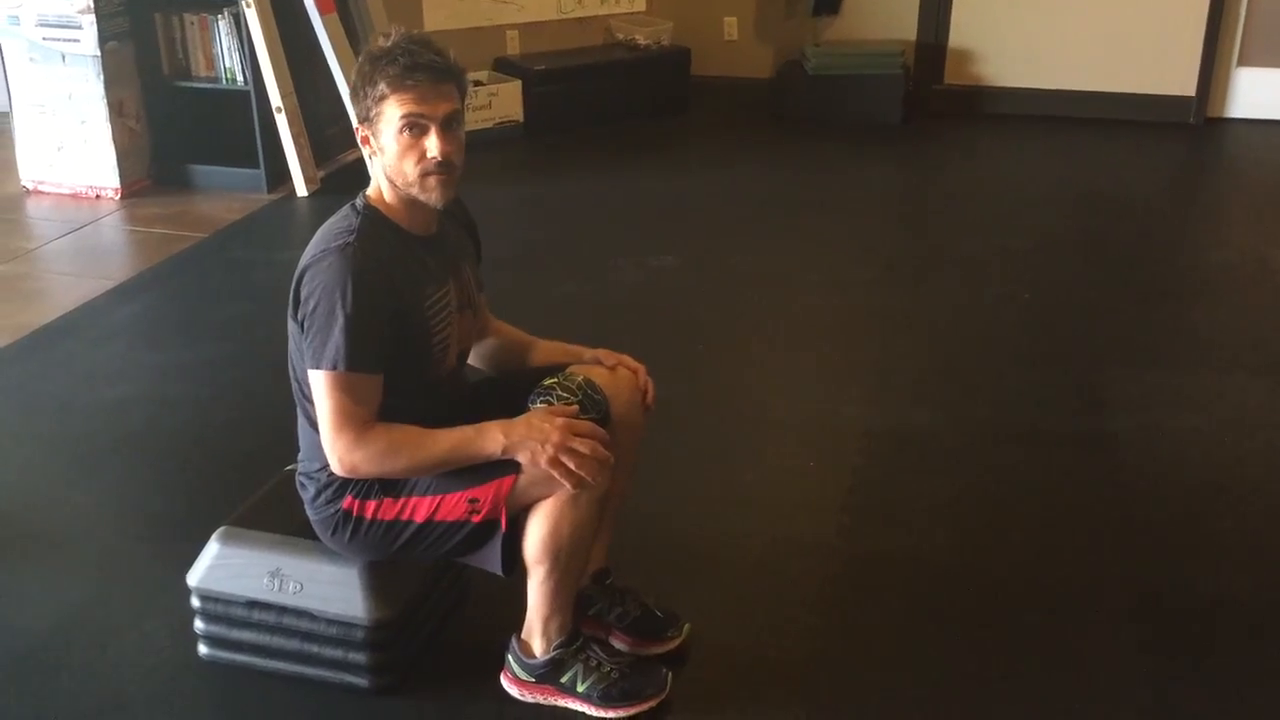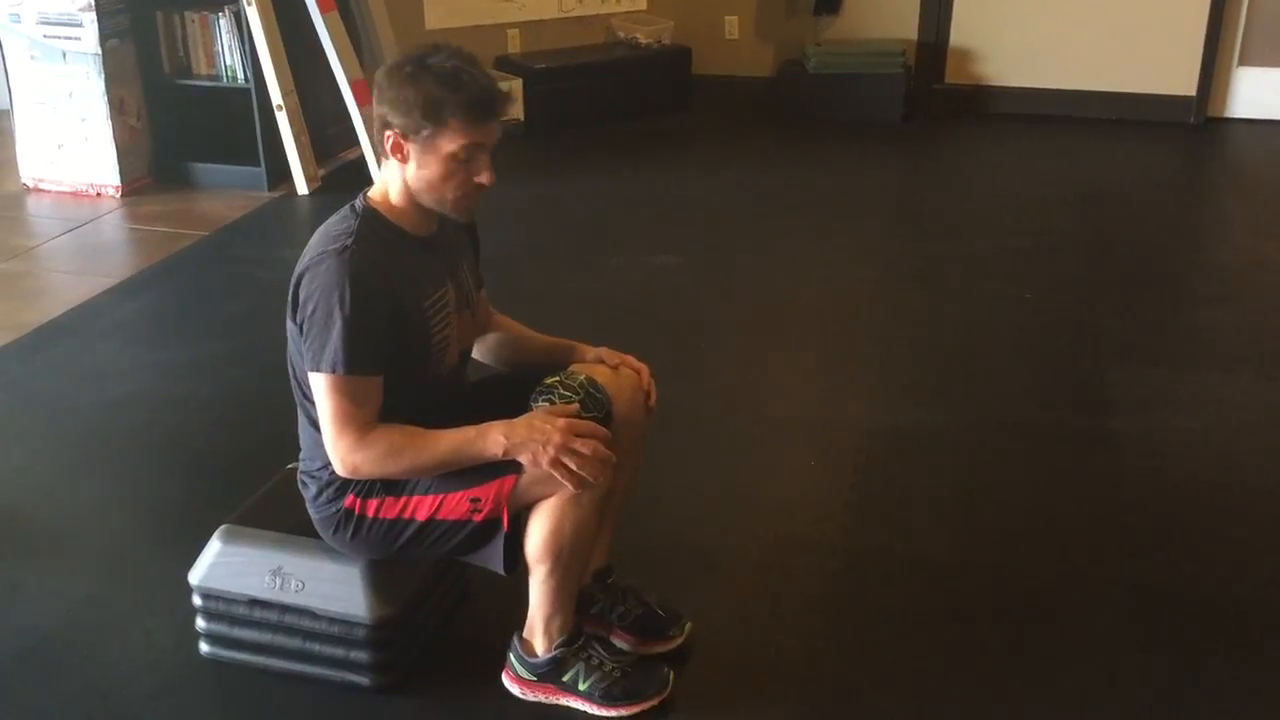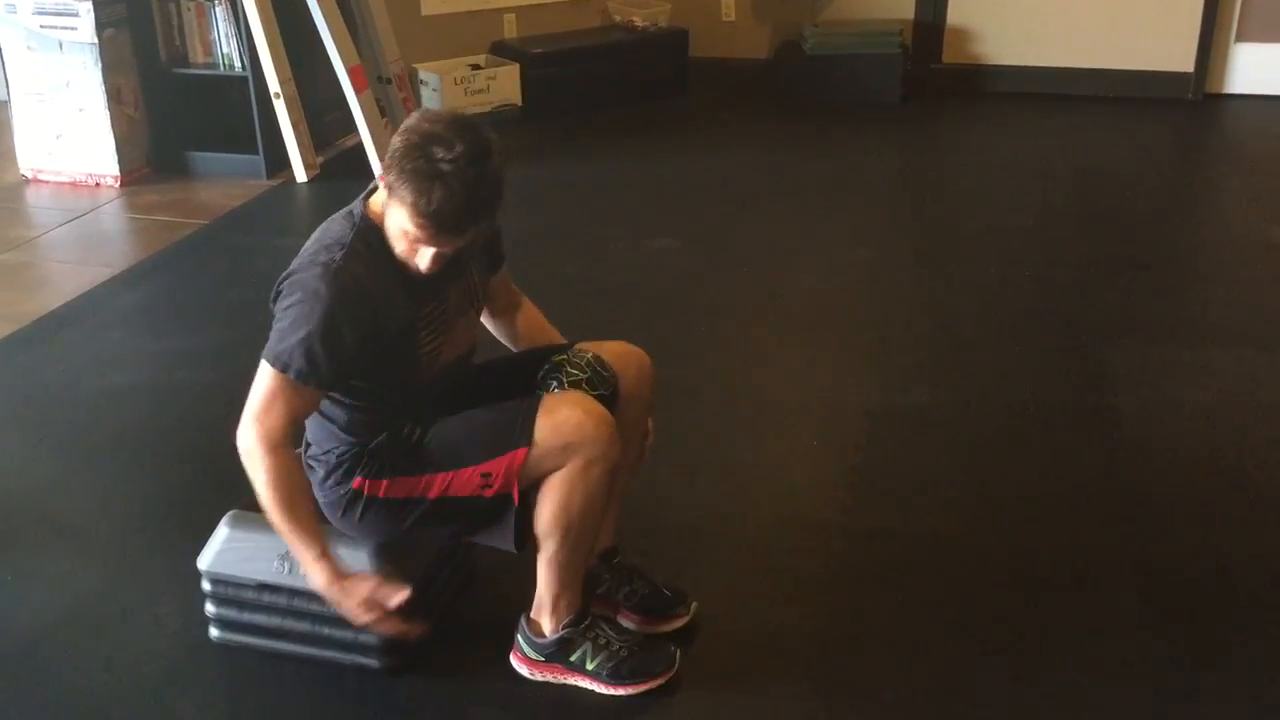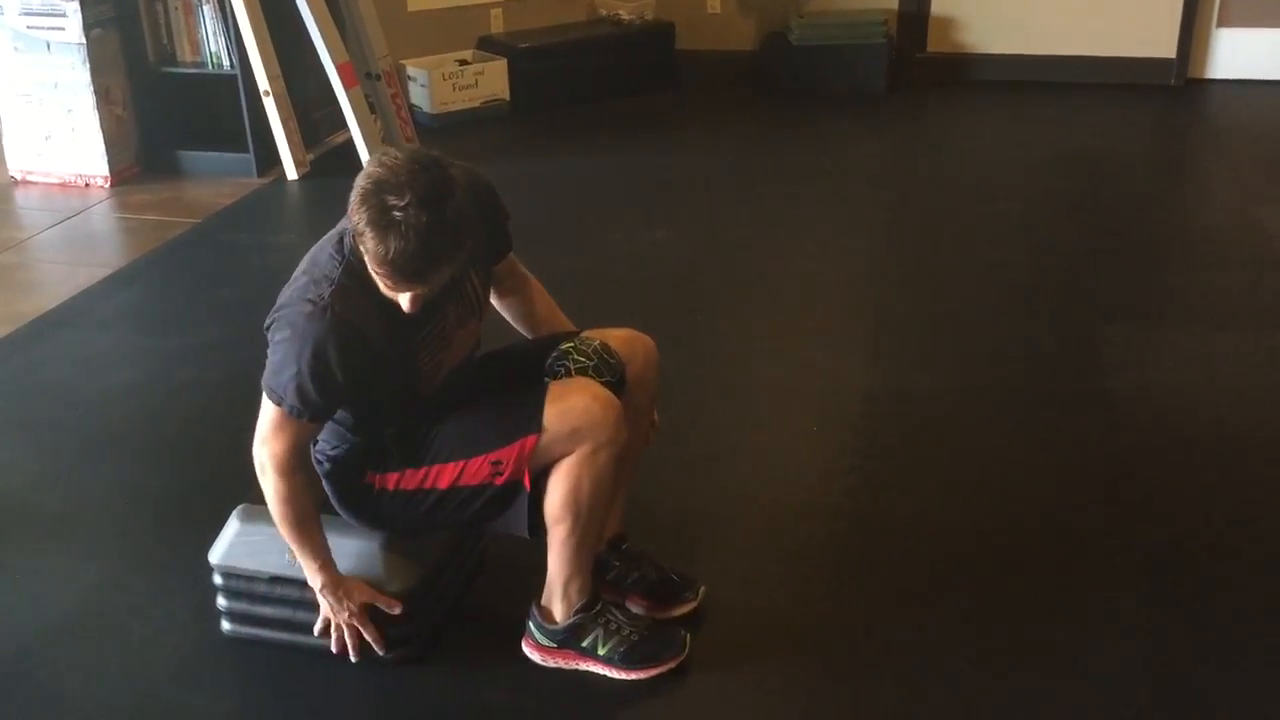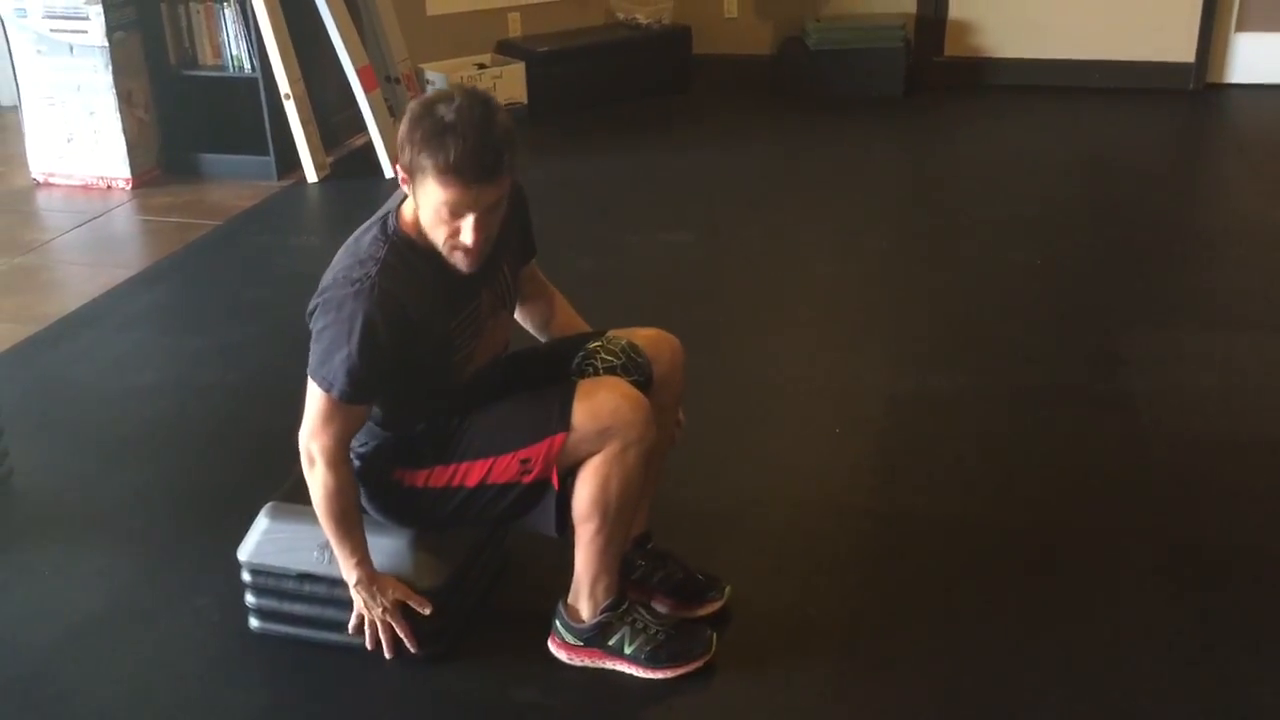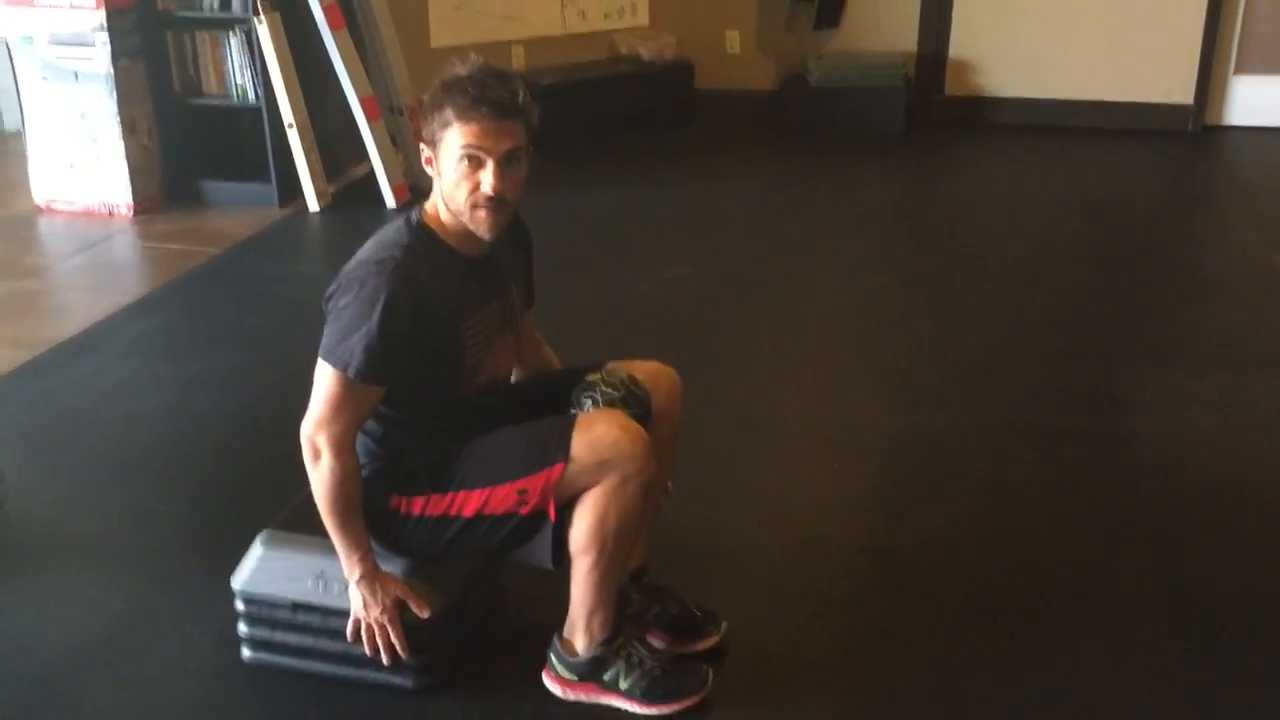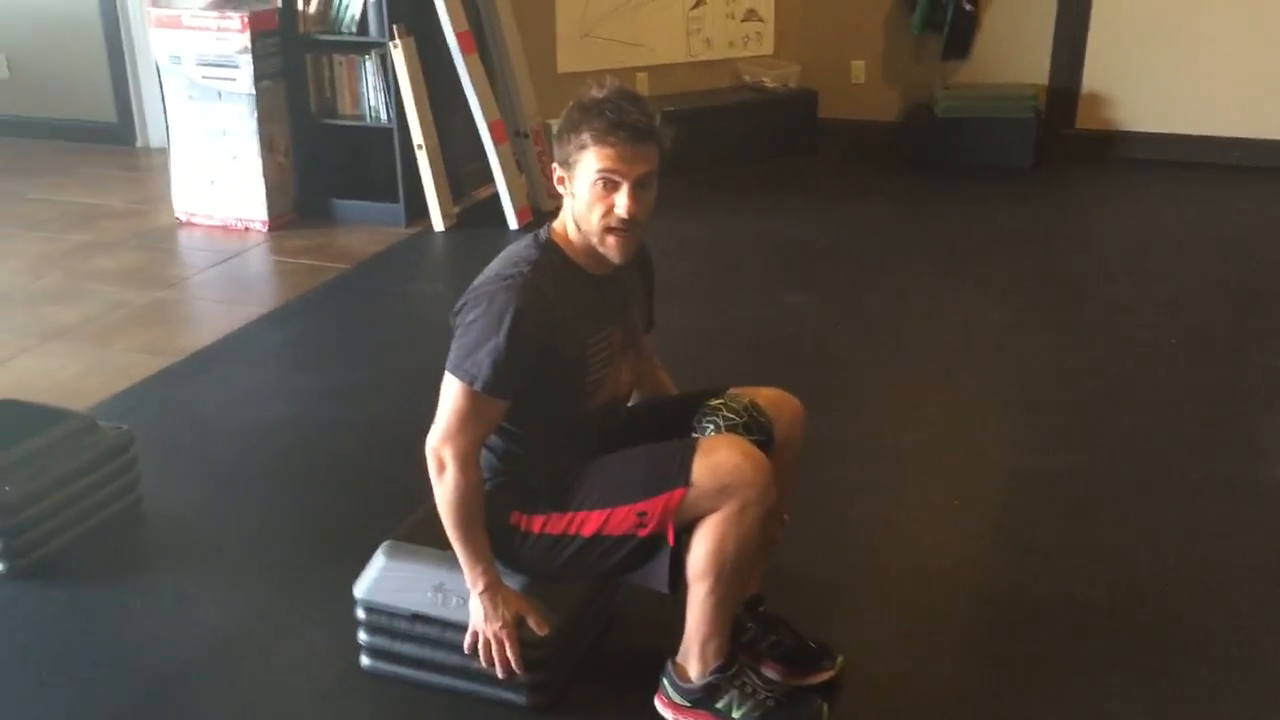
dt=0.7s
person 1, frame 1
left shoulder: (448, 217)
right shoulder: (348, 266)
left elbow: (478, 336)
right elbow: (350, 448)
left wrist: (585, 356)
right wrist: (508, 436)
left hip: (433, 423)
right hip: (362, 491)
left knee: (616, 393)
right knee: (577, 467)
left ankle: (587, 588)
right ankle: (543, 657)
person 1, frame 2
left shoulder: (447, 220)
right shoulder: (346, 269)
left elbow: (480, 329)
right elbow: (352, 450)
left wrist: (584, 354)
right wrist: (508, 437)
left hip: (436, 421)
right hip: (363, 489)
left knee: (617, 392)
right knee: (576, 465)
left ankle: (589, 583)
right ankle: (546, 655)
person 1, frame 3
left shoulder: (460, 221)
right shoulder: (331, 286)
left elbow: (503, 304)
right elbow: (261, 439)
left wrist: (588, 372)
right wrist: (329, 577)
left hip: (442, 399)
right hip: (370, 468)
left knee: (627, 368)
right knee: (585, 431)
left ankle: (594, 566)
right ankle: (552, 635)
person 1, frame 4
left shoulder: (468, 198)
right shoulder: (321, 319)
left elbow: (511, 282)
right elbow: (275, 454)
left wrist: (595, 367)
right wrist: (327, 583)
left hip: (453, 388)
right hip: (380, 461)
left knee: (633, 355)
right knee: (593, 418)
left ankle: (602, 554)
right ankle: (563, 622)
person 1, frame 5
left shoulder: (497, 210)
right shoulder: (369, 295)
left elbow: (531, 293)
right elbow: (320, 446)
left wrist: (608, 366)
right wrist: (361, 577)
left hip: (478, 389)
right hip: (409, 458)
left knee: (658, 355)
right knee: (621, 417)
left ankle: (628, 555)
right ankle: (590, 620)
person 1, frame 6
left shoulder: (504, 232)
right shoulder: (389, 281)
right elbow: (323, 438)
left wrist: (592, 408)
right wrist: (364, 576)
left hip: (476, 419)
right hip: (410, 483)
left knee: (655, 387)
right knee: (620, 448)
left ankle: (624, 586)
right ankle: (585, 655)
person 1, frame 7
left shoulder: (625, 255)
right shoulder: (517, 299)
right elbow: (447, 451)
left wrist: (696, 440)
right wrist: (485, 590)
left hip: (597, 443)
right hip: (532, 501)
left knee: (778, 416)
right knee: (741, 474)
left ankle: (739, 614)
